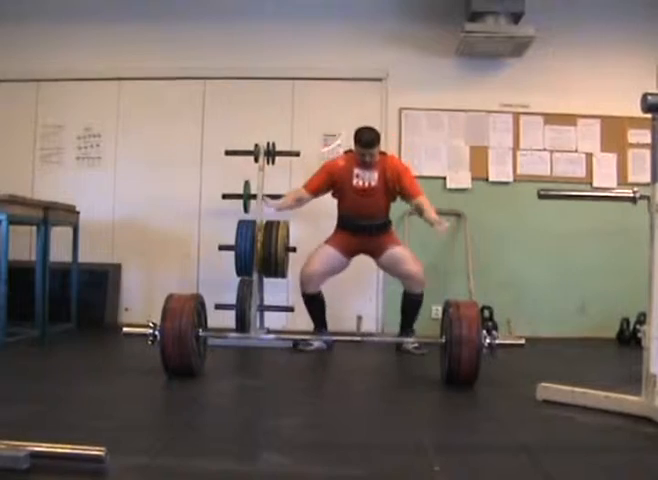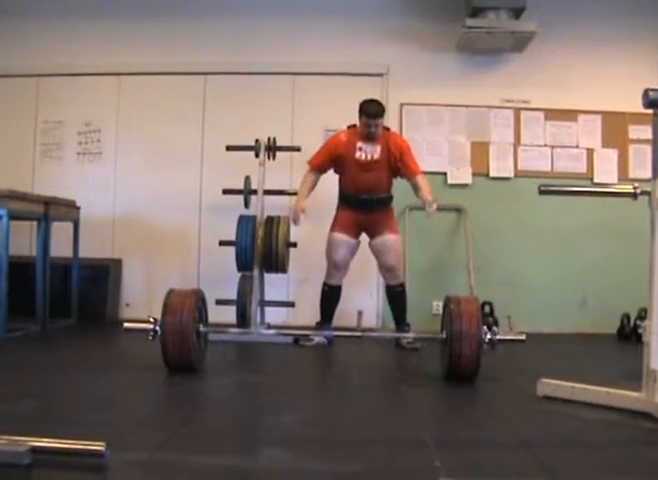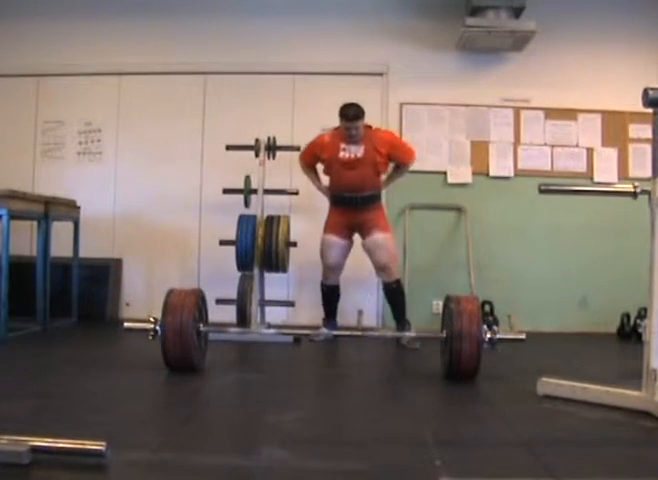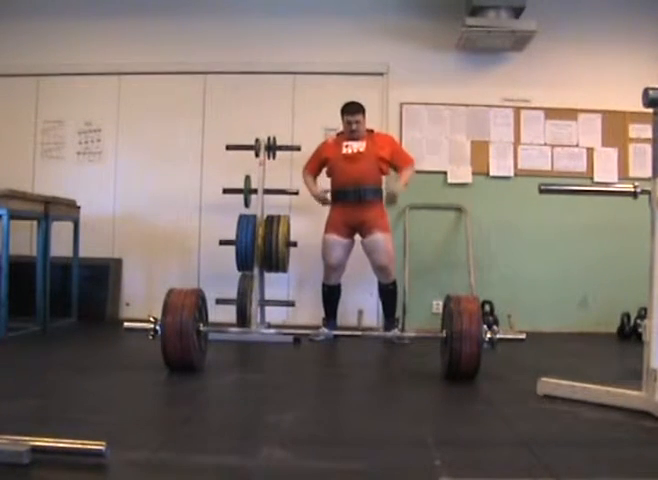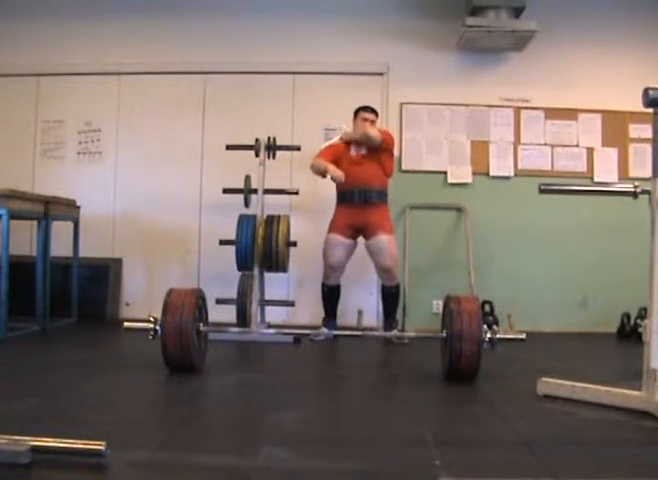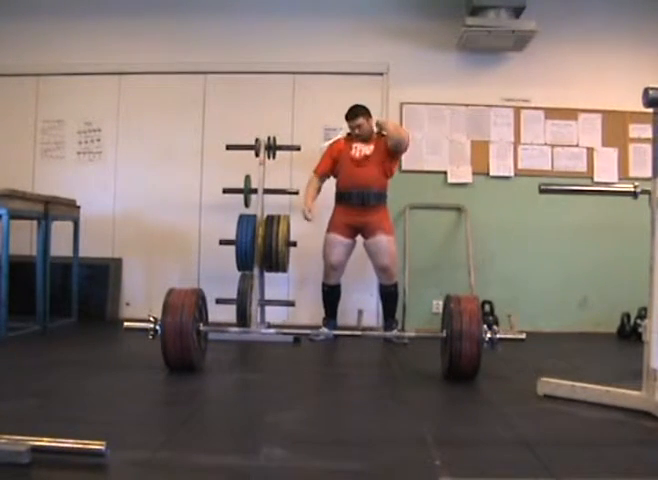
dt=0.7s
person 1, frame 1
left shoulder: (394, 167)
right shoulder: (336, 167)
left elbow: (417, 199)
right elbow: (305, 193)
left wrist: (434, 219)
right wrist: (278, 204)
left hip: (381, 235)
right hip: (345, 234)
left knee: (415, 277)
right knee: (308, 277)
left ankle: (406, 335)
right ankle: (321, 333)
person 1, frame 2
left shoulder: (396, 143)
right shoulder: (340, 140)
left elbow: (416, 176)
right elbow: (314, 170)
left wrist: (427, 197)
right wrist: (300, 200)
left hip: (381, 213)
right hip: (348, 211)
left knee: (392, 270)
right knee: (335, 269)
left ankle: (403, 330)
right ankle: (323, 330)
person 1, frame 3
left shoulder: (383, 139)
right shoulder: (324, 141)
left elbow: (408, 159)
right elbow: (305, 161)
left wrist: (383, 184)
right wrist: (321, 187)
left hip: (371, 211)
right hip: (339, 212)
left knee: (387, 268)
right knee: (330, 269)
left ankle: (404, 328)
right ankle: (329, 324)
person 1, frame 4
left shoulder: (383, 141)
right shoulder: (329, 145)
left elbow: (407, 165)
right elbow: (308, 171)
left wrist: (398, 186)
right wrist: (315, 190)
left hip: (372, 211)
right hip: (340, 212)
left knee: (385, 268)
right knee: (331, 268)
left ankle: (391, 325)
right ankle: (329, 324)
person 1, frame 5
left shoulder: (384, 141)
right shoulder: (337, 147)
left elbow: (370, 135)
right elbow: (315, 164)
left wrist: (350, 136)
right wrist: (328, 167)
left hip: (377, 214)
right hip: (345, 214)
left knee: (389, 270)
right knee: (331, 268)
left ankle: (391, 326)
right ankle: (329, 324)
person 1, frame 6
left shoulder: (386, 144)
right shoulder: (339, 146)
left elbow: (402, 139)
right elbow: (317, 176)
left wrist: (384, 126)
right wrist: (309, 202)
left hip: (376, 214)
right hip: (343, 213)
left knee: (388, 270)
right knee: (331, 268)
left ankle: (391, 326)
right ankle: (329, 324)
